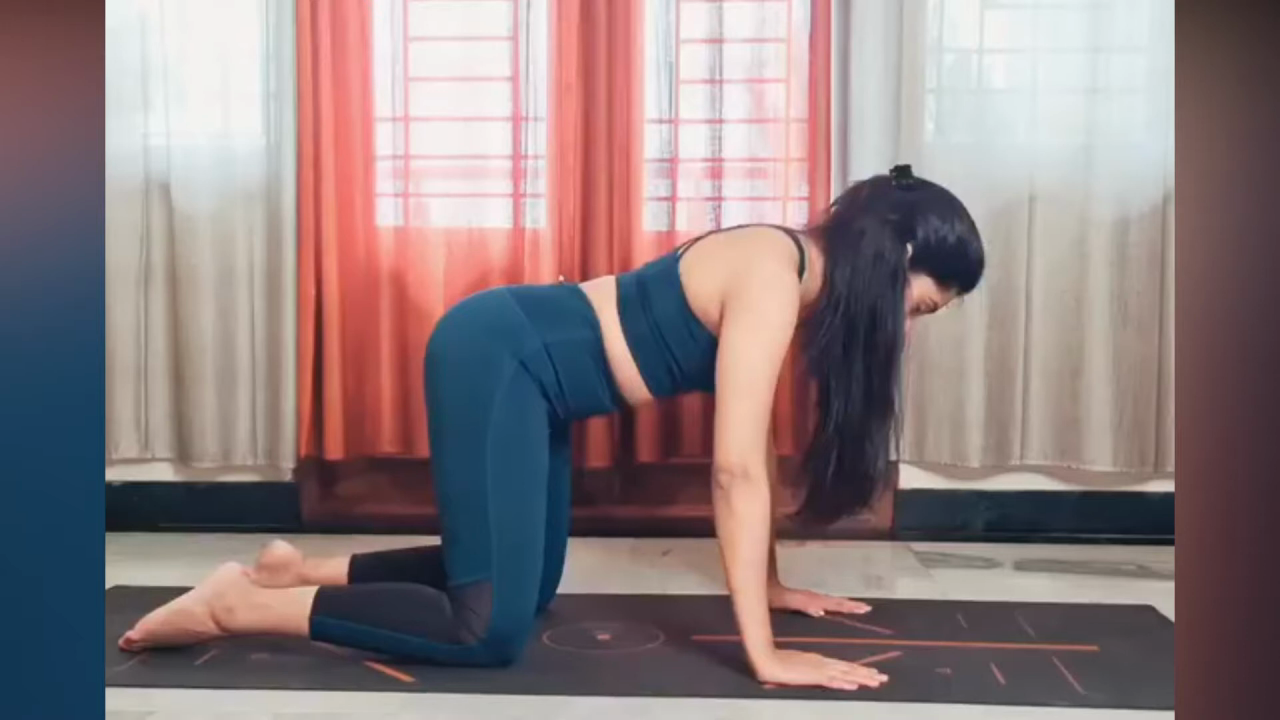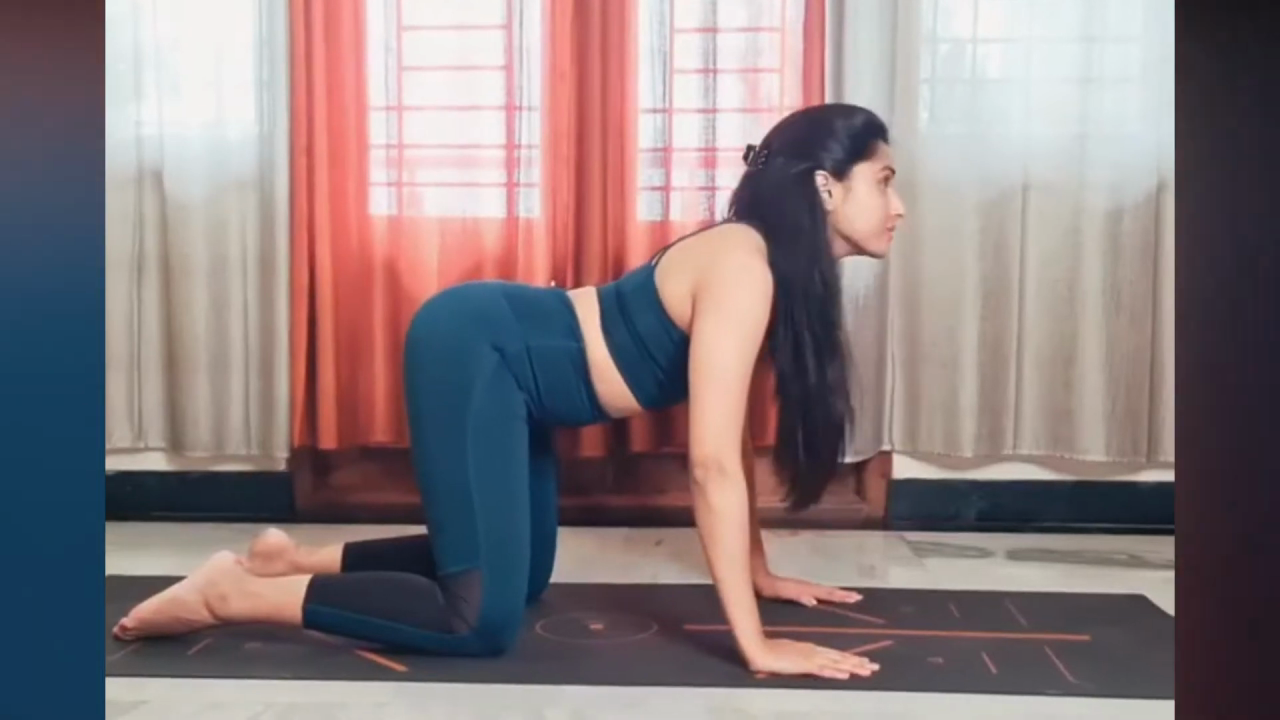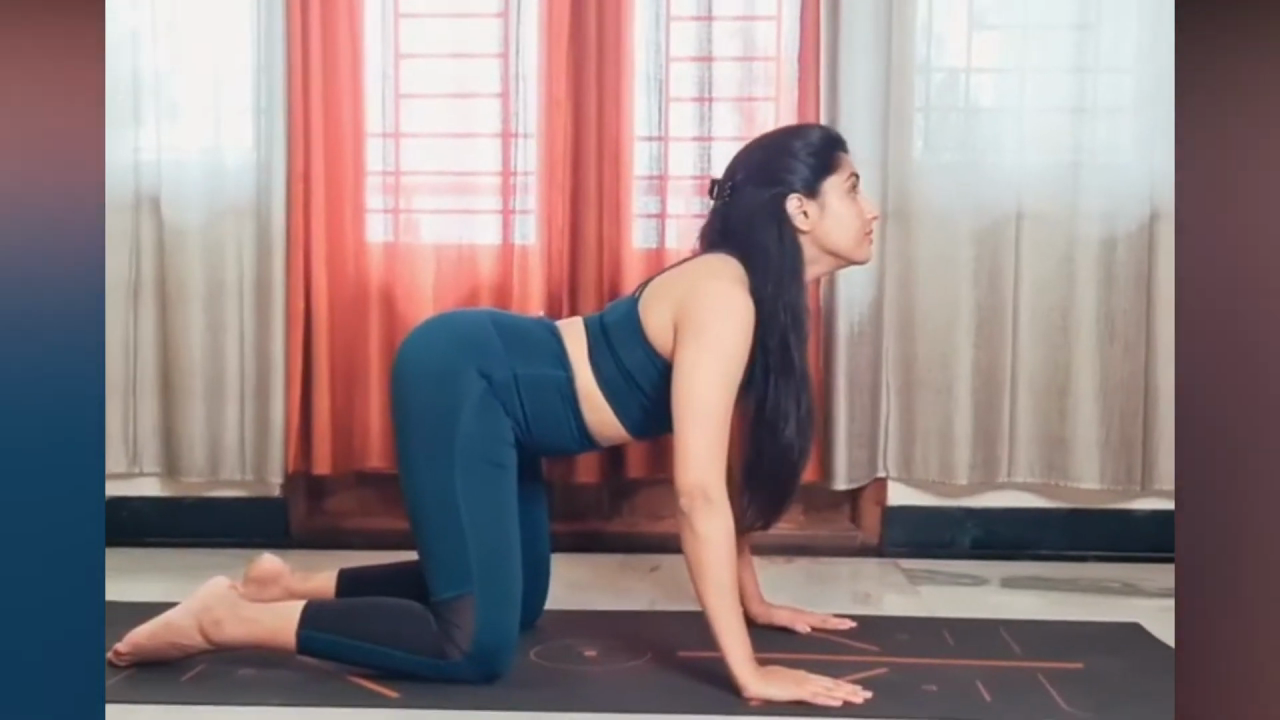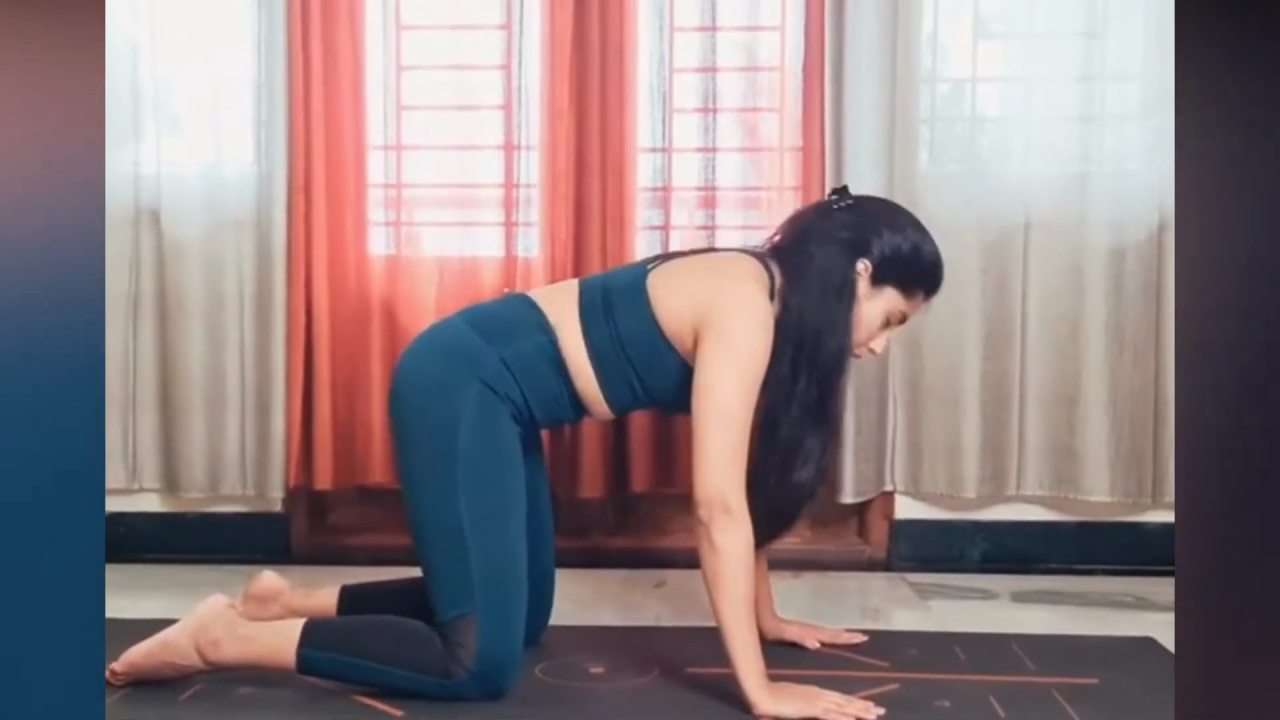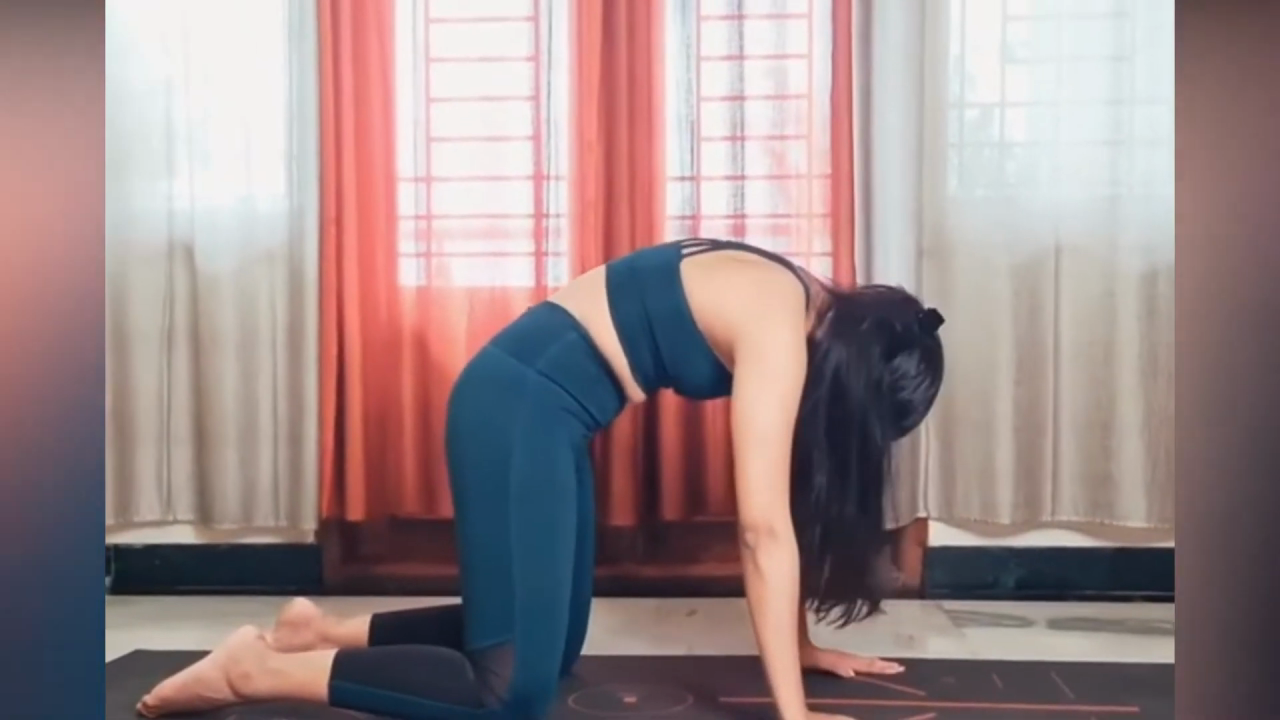
dt=0.7s
person 1, frame 1
left shoulder: (791, 271)
right shoulder: (772, 277)
left elbow: (745, 448)
right elbow: (737, 470)
left wrist: (767, 584)
right wrist: (764, 654)
left hip: (524, 367)
right hip: (494, 357)
left knee: (530, 585)
right knee: (490, 629)
left ankle: (299, 568)
right ankle: (242, 605)
person 1, frame 2
left shoulder: (780, 268)
right shoulder: (745, 270)
left elbow: (727, 439)
right elbow: (713, 464)
left wrist: (758, 572)
right wrist: (754, 644)
left hip: (499, 360)
right hip: (469, 350)
left knee: (523, 572)
right knee: (483, 618)
left ankle: (295, 557)
right ankle: (233, 592)
person 1, frame 3
left shoulder: (767, 298)
right shoulder: (726, 299)
left elbow: (723, 468)
right elbow: (699, 493)
left wrist: (753, 601)
right wrist: (748, 671)
left hip: (489, 386)
right hip: (460, 378)
left knee: (519, 600)
right knee: (477, 647)
left ankle: (287, 583)
right ankle: (228, 619)
person 1, frame 4
left shoulder: (760, 297)
right shoulder: (745, 307)
left elbow: (741, 481)
right elbow: (718, 506)
left wrist: (763, 615)
left hip: (489, 390)
right hip: (459, 385)
left knee: (520, 614)
left ankle: (291, 600)
right ankle: (229, 637)
person 1, frame 5
left shoulder: (803, 310)
right shoulder: (779, 328)
left elbow: (784, 498)
right elbow: (765, 528)
left wrist: (798, 643)
left hip: (542, 409)
right hip: (517, 409)
left knee: (551, 642)
left ankle: (324, 630)
